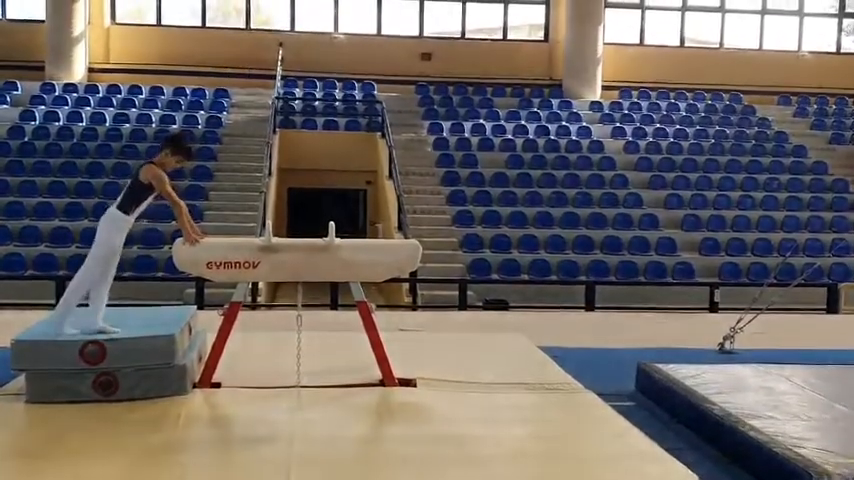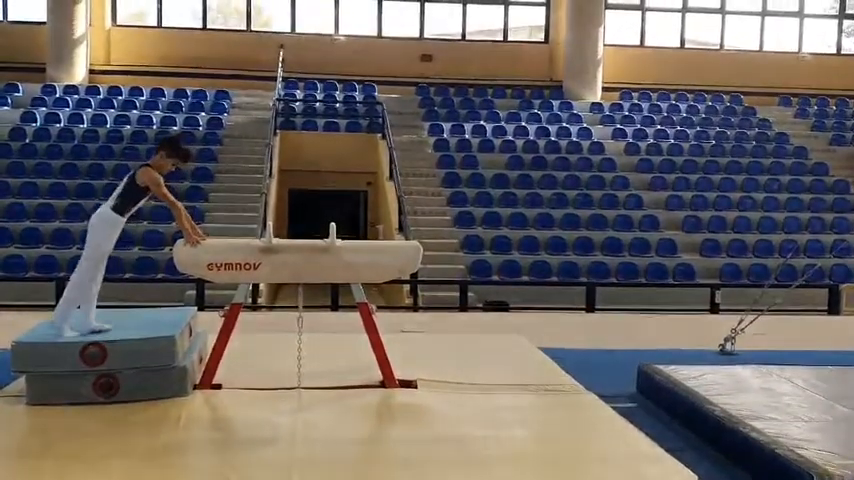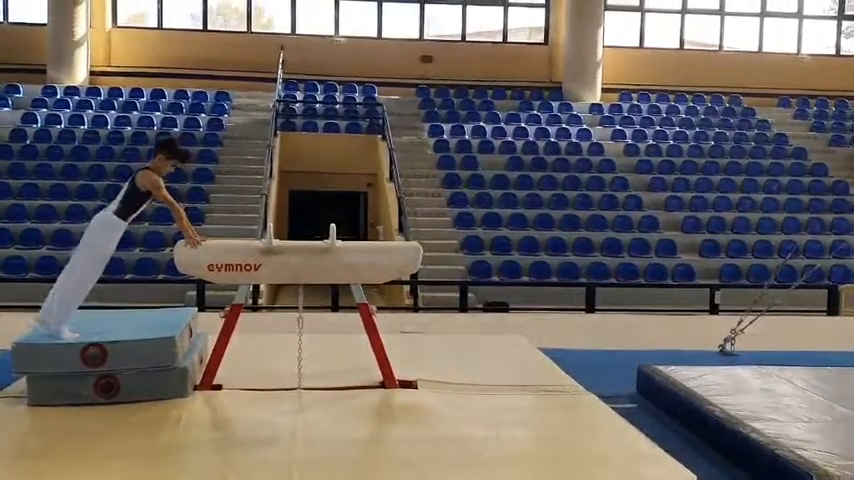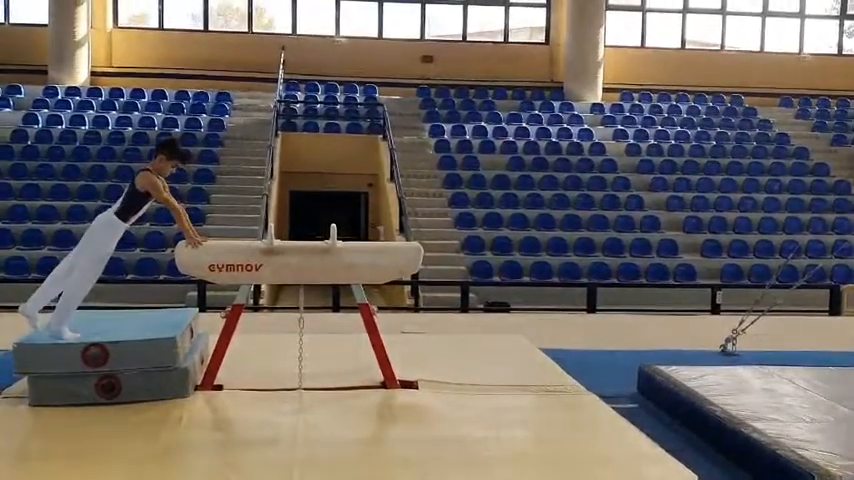
dt=0.2s
person 1, frame 1
left shoulder: (156, 173)
right shoulder: (154, 172)
left elbow: (179, 204)
right elbow: (176, 204)
left wrist: (195, 230)
right wrist: (187, 233)
left hip: (118, 223)
right hip: (116, 222)
left knee: (104, 273)
right knee: (92, 270)
left ankle: (94, 321)
right ankle: (61, 317)
person 1, frame 2
left shoulder: (148, 173)
right shoulder: (150, 175)
left elbow: (176, 206)
right elbow: (174, 206)
left wrist: (195, 230)
right wrist: (188, 235)
left hip: (107, 219)
right hip: (108, 222)
left knee: (92, 271)
right knee: (87, 272)
left ankle: (87, 321)
right ankle: (61, 320)
person 1, frame 3
left shoulder: (151, 177)
right shoulder: (150, 178)
left elbow: (177, 207)
right elbow: (174, 208)
left wrist: (193, 233)
right wrist: (189, 236)
left hip: (107, 223)
right hip: (110, 226)
left knee: (78, 270)
right knee: (84, 275)
left ankle: (49, 314)
right ankle: (56, 324)
person 1, frame 4
left shoulder: (158, 181)
right shoulder: (149, 179)
left elbow: (178, 208)
right elbow: (174, 209)
left wrist: (195, 235)
right wrist: (189, 237)
left hip: (107, 225)
right hip: (110, 227)
left knee: (72, 267)
right knee: (84, 276)
left ankle: (32, 308)
right ankle: (57, 325)
